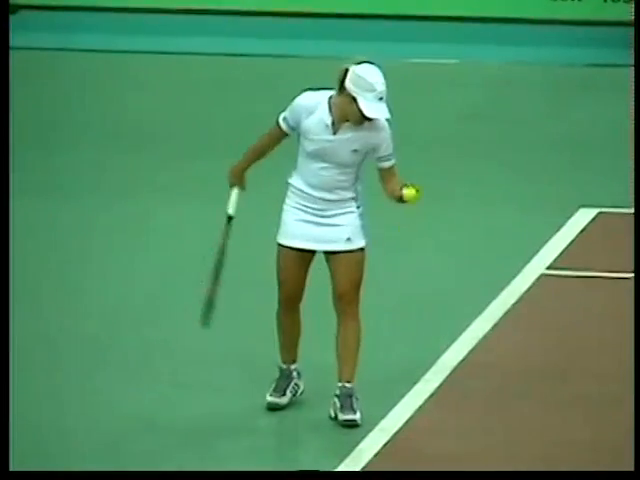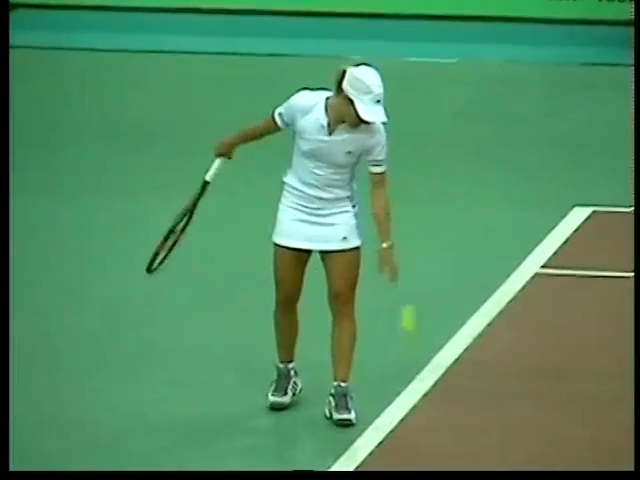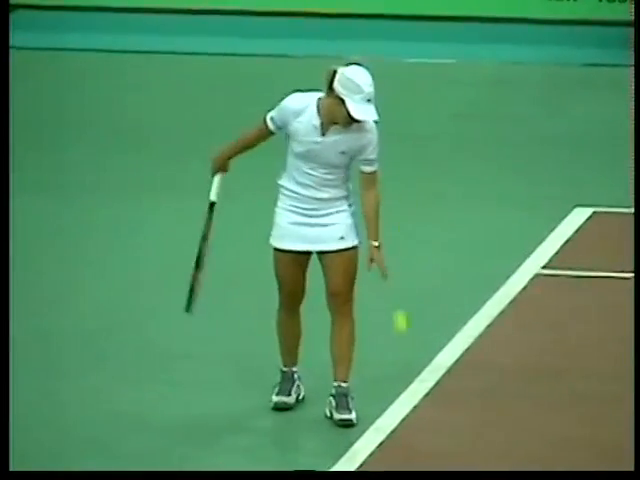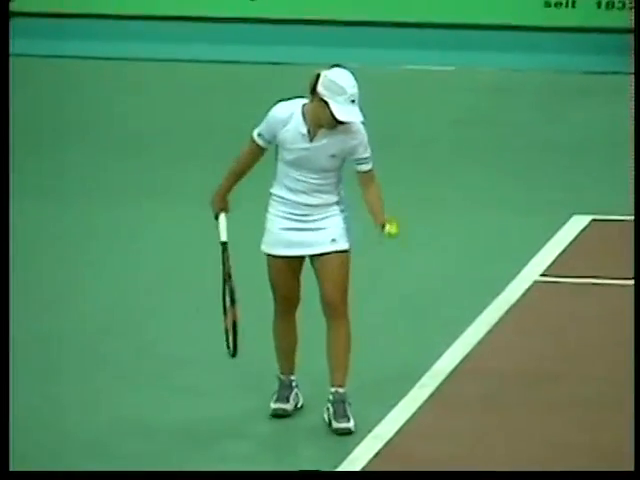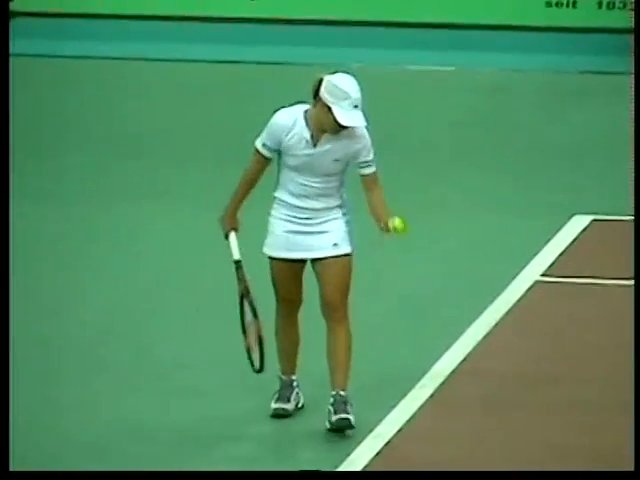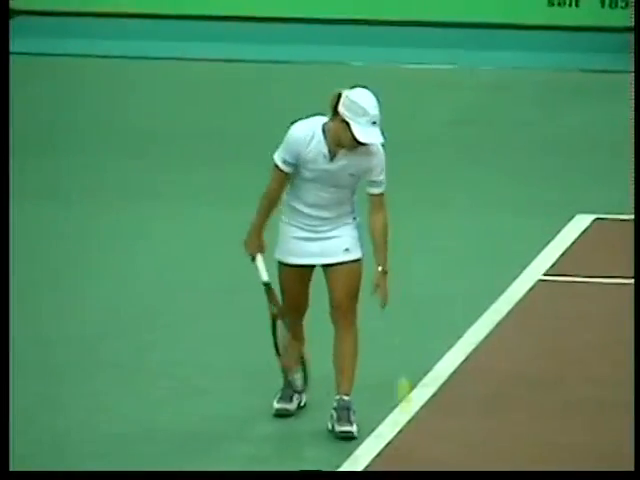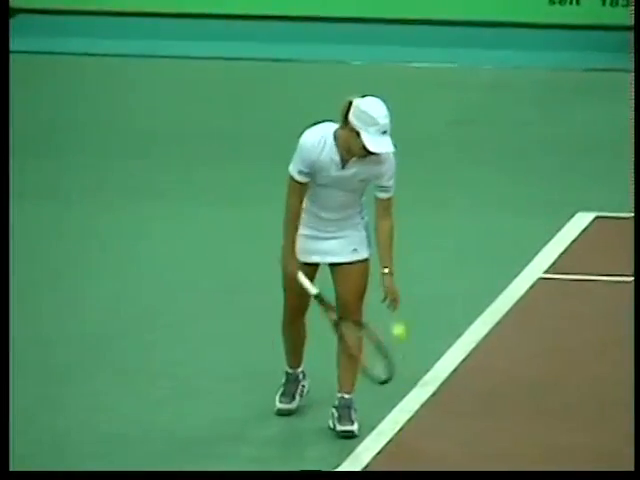
dt=0.2s
person 1, frame 1
left shoulder: (378, 129)
right shoulder: (306, 104)
left elbow: (388, 177)
right elbow: (274, 136)
left wrist: (401, 194)
right wrist: (242, 167)
left hip: (344, 218)
right hip: (299, 213)
left knee: (347, 304)
right knee: (289, 299)
left ankle: (345, 391)
right ankle: (288, 373)
person 1, frame 2
left shoulder: (373, 132)
right shoulder: (303, 104)
left elbow: (378, 186)
right elbow: (269, 126)
left wrist: (386, 244)
right wrist: (232, 142)
left hip: (339, 218)
right hip: (295, 213)
left knee: (342, 303)
right knee: (286, 300)
left ankle: (340, 390)
right ankle: (286, 372)
person 1, frame 3
left shoulder: (365, 131)
right shoulder: (295, 106)
left elbow: (369, 188)
right elbow: (263, 131)
left wrist: (375, 243)
right wrist: (227, 155)
left hip: (336, 220)
right hip: (291, 216)
left knee: (341, 303)
right knee: (289, 301)
left ankle: (341, 390)
right ankle: (289, 375)
person 1, frame 4
left shoulder: (353, 133)
right shoulder: (281, 115)
left elbow: (368, 183)
right elbow: (253, 153)
left wrist: (382, 220)
right wrist: (224, 191)
left hip: (328, 224)
right hip: (283, 222)
left knee: (336, 308)
right knee: (285, 306)
left ankle: (338, 396)
right ankle: (287, 383)
person 1, frame 5
left shoulder: (357, 137)
right shoulder: (284, 122)
left elbow: (372, 187)
right elbow: (257, 166)
left wrist: (385, 219)
right wrist: (232, 210)
left hip: (331, 227)
right hip: (286, 226)
left knee: (336, 311)
right knee: (287, 308)
left ankle: (339, 397)
right ankle: (288, 384)
person 1, frame 6
left shoulder: (372, 152)
right shoulder: (301, 135)
left elbow: (377, 210)
right elbow: (276, 186)
left wrist: (382, 267)
right wrist: (256, 231)
left hip: (341, 235)
right hip: (296, 232)
left knee: (344, 315)
right knee: (293, 312)
left ankle: (343, 403)
right ankle: (293, 383)
person 1, frame 7
left shoulder: (383, 159)
right shoulder: (313, 141)
left elbow: (384, 216)
right elbow: (295, 198)
left wrist: (388, 271)
right wrist: (288, 250)
left hip: (350, 236)
right hip: (307, 232)
left knee: (351, 316)
right knee: (294, 311)
left ankle: (344, 402)
right ankle: (294, 376)
